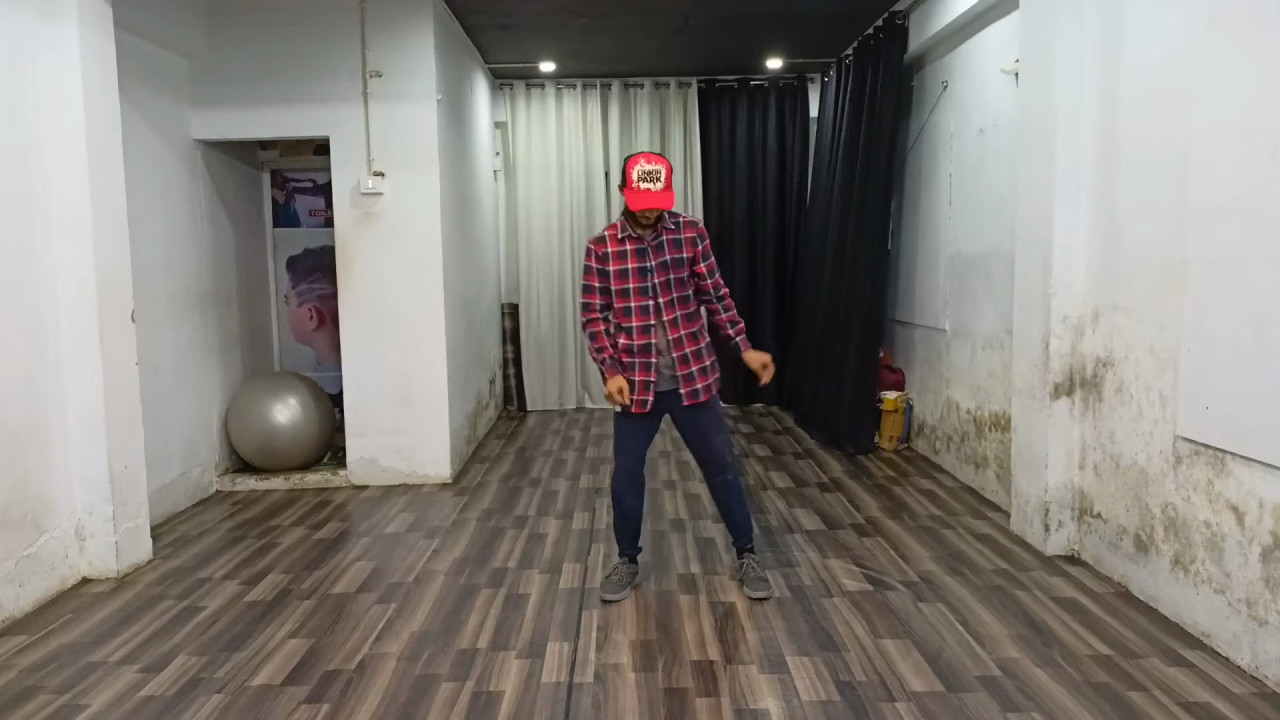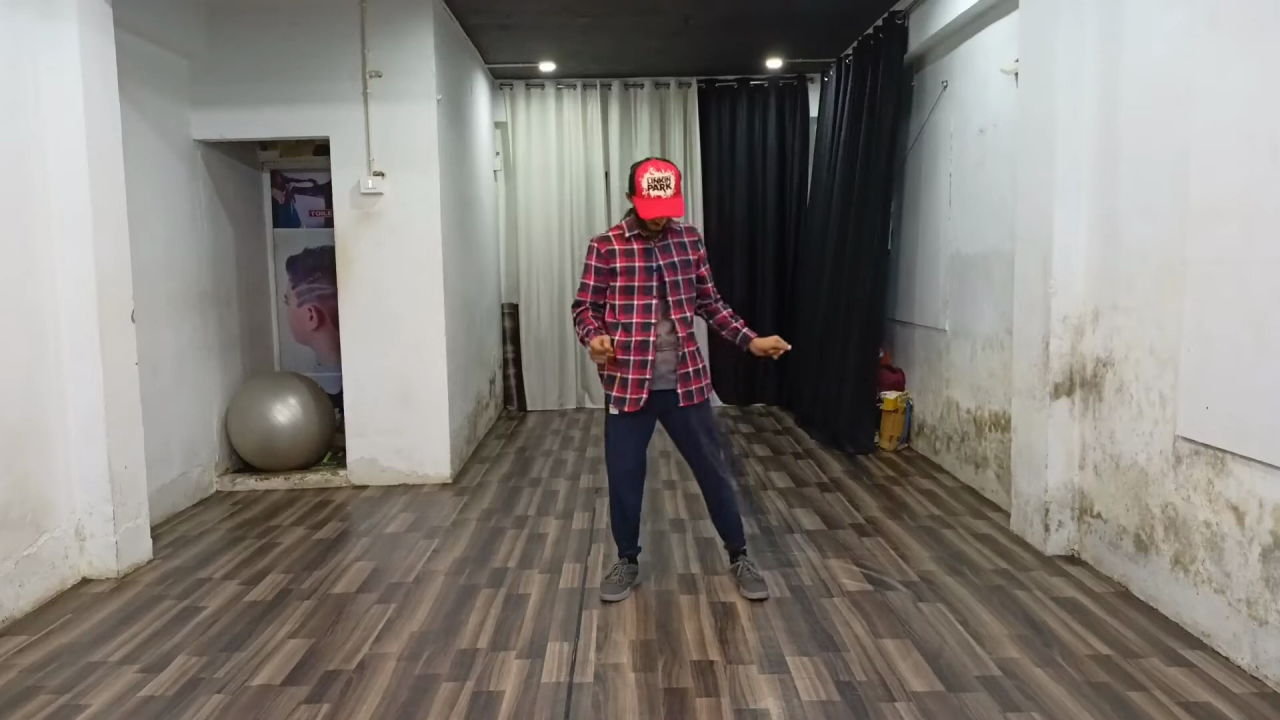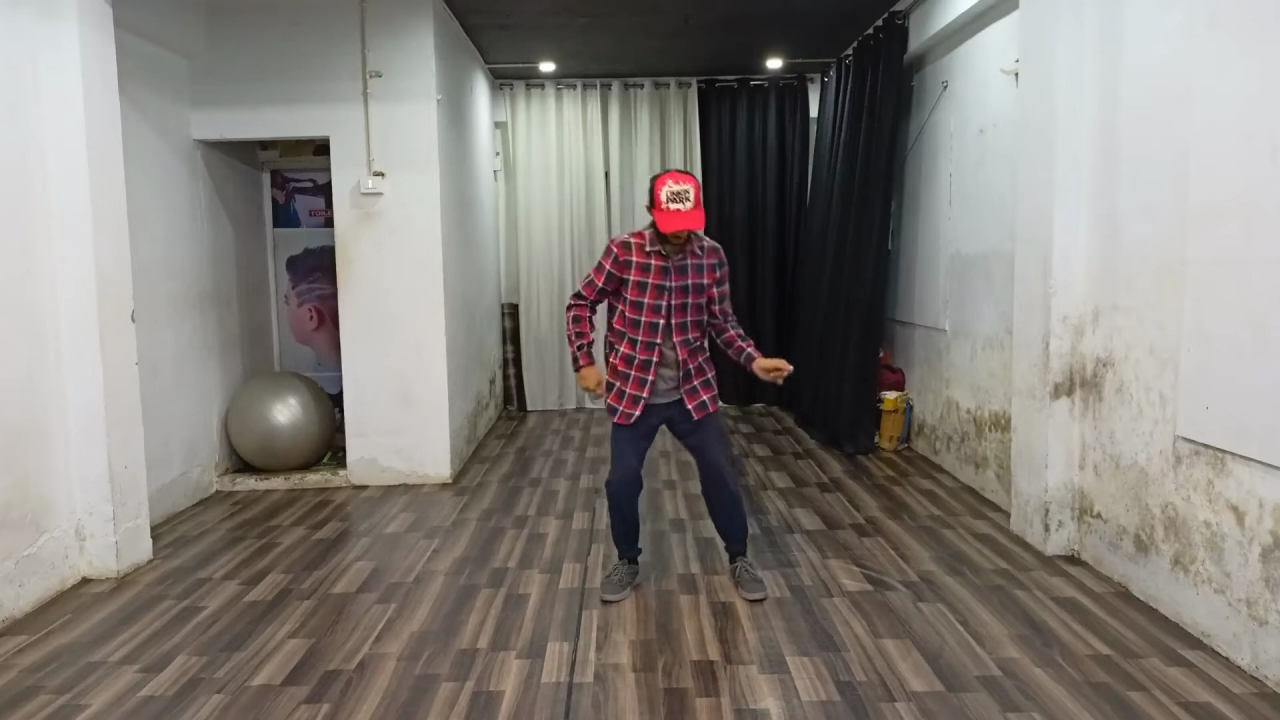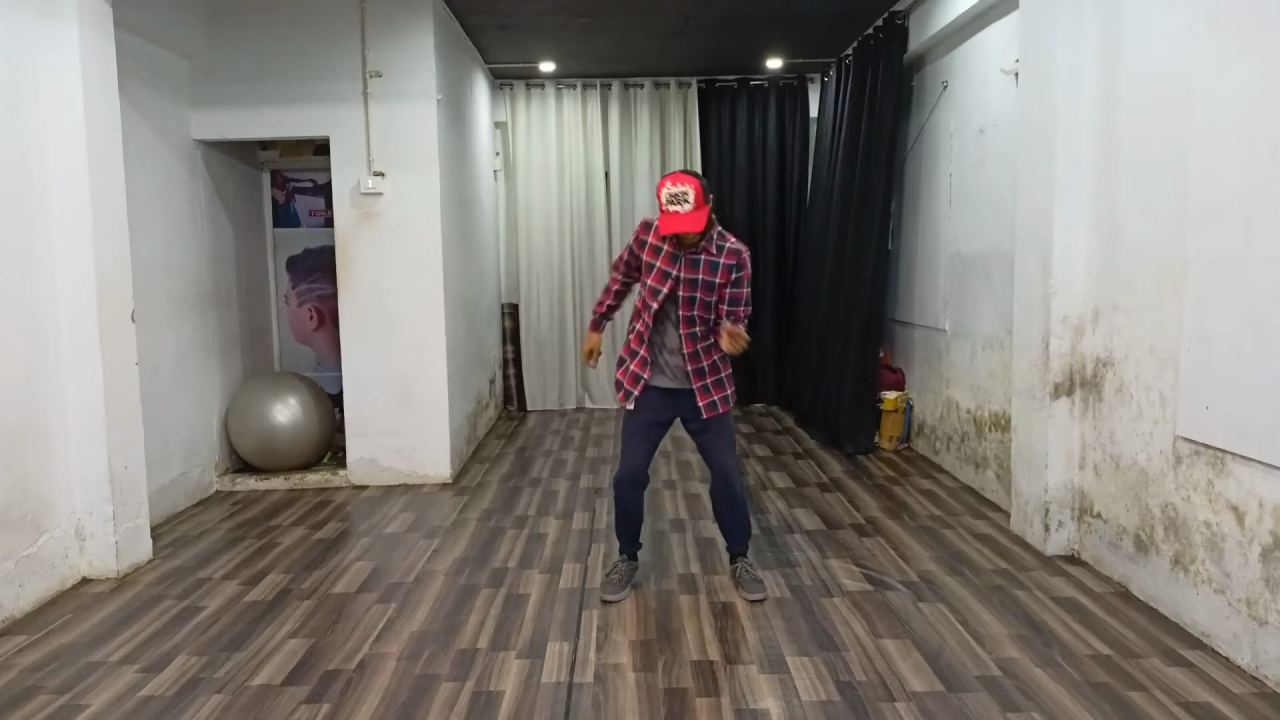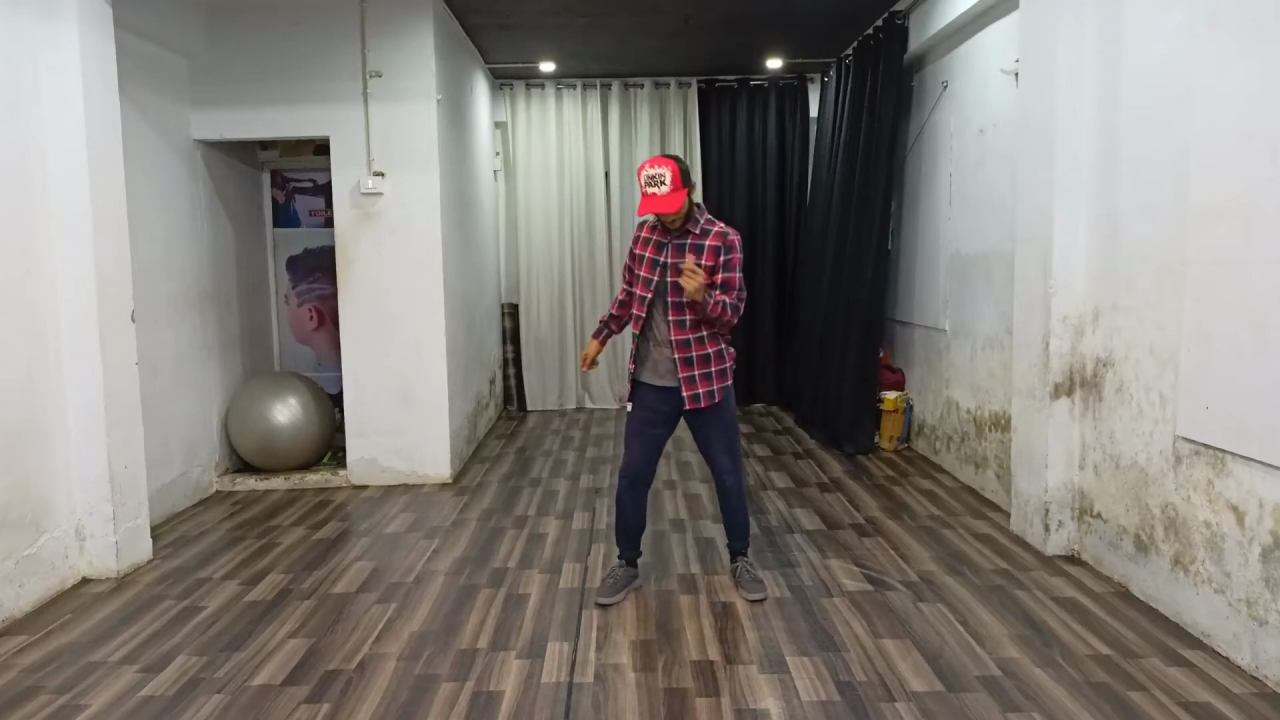
dt=0.3s
person 1, frame 1
left shoulder: (690, 232)
right shoulder: (602, 247)
left elbow: (715, 297)
right elbow: (594, 316)
left wrist: (745, 348)
right wrist: (610, 371)
left hip: (692, 376)
right hip: (635, 382)
left knee: (721, 467)
right knee: (626, 474)
left ankle: (746, 555)
right ankle: (627, 561)
person 1, frame 2
left shoulder: (689, 239)
right shoulder: (606, 246)
left elbow: (709, 302)
right elbow: (584, 307)
left wrist: (751, 341)
right wrist: (595, 337)
left hip: (684, 381)
right hip: (628, 383)
left knee: (713, 469)
right knee: (624, 476)
left ankle: (738, 556)
right ankle: (627, 561)
person 1, frame 3
left shoulder: (710, 256)
right shoulder: (623, 251)
left elbow: (721, 320)
right elbow: (580, 304)
left wrist: (754, 359)
right wrist: (584, 361)
left hip: (692, 390)
right hip: (632, 392)
left knee: (721, 476)
right knee: (622, 482)
left ankle: (738, 558)
right ankle: (627, 562)
person 1, frame 4
left shoulder: (733, 254)
right shoulder: (648, 234)
left elbow: (737, 319)
right elbow: (621, 277)
left wrist: (733, 338)
right wrist: (596, 328)
left hip: (706, 383)
right hip: (647, 382)
left knee: (727, 473)
right knee: (630, 474)
left ankle: (739, 558)
right ankle: (628, 558)
person 1, frame 5
left shoulder: (722, 239)
right shoulder: (644, 234)
left elbow: (733, 312)
left wrist: (703, 297)
right wrist: (600, 337)
left hip: (706, 378)
right hip: (651, 382)
left knee: (728, 473)
right knee: (633, 475)
left ankle: (740, 559)
right ankle: (627, 564)
